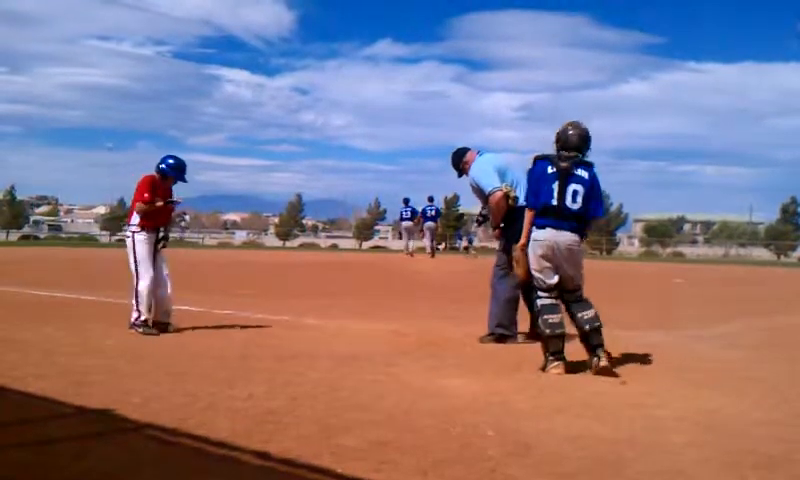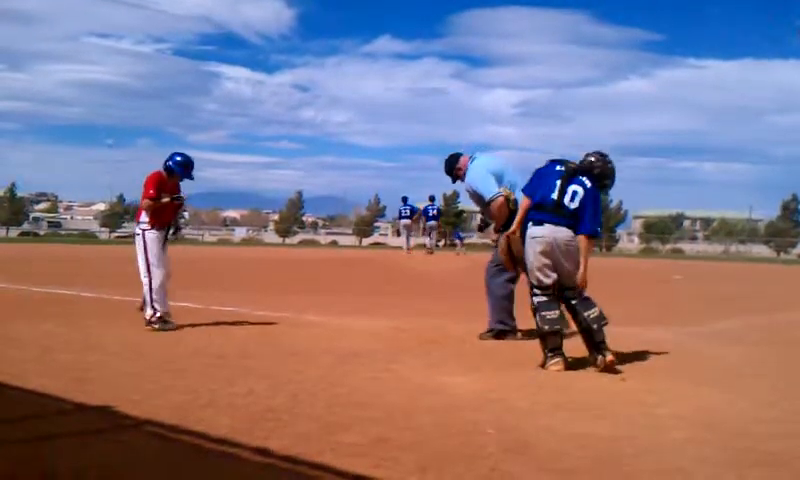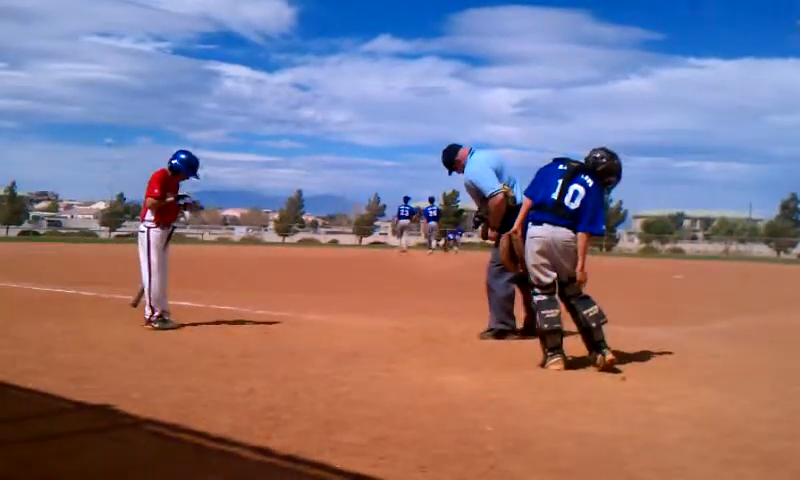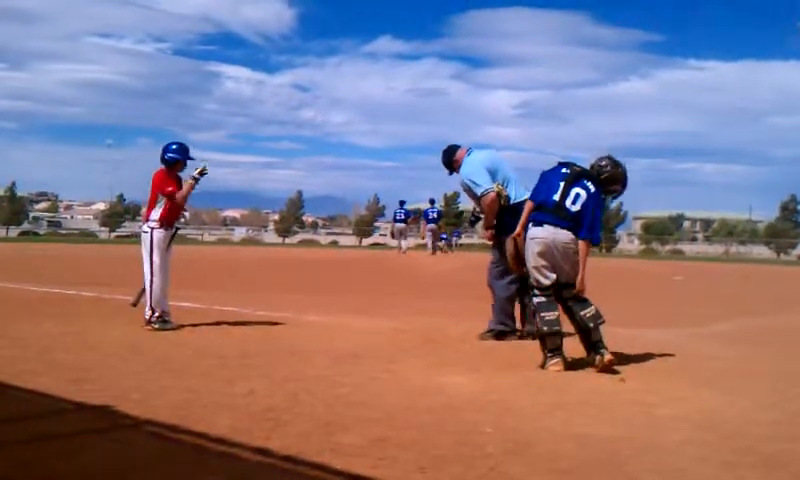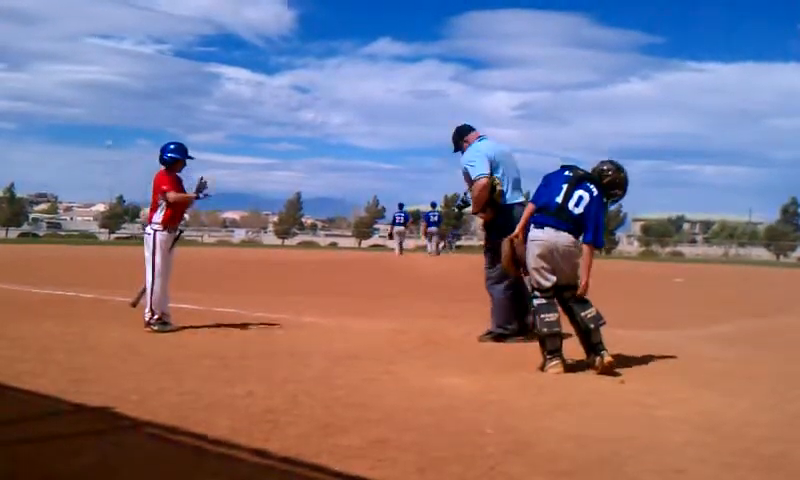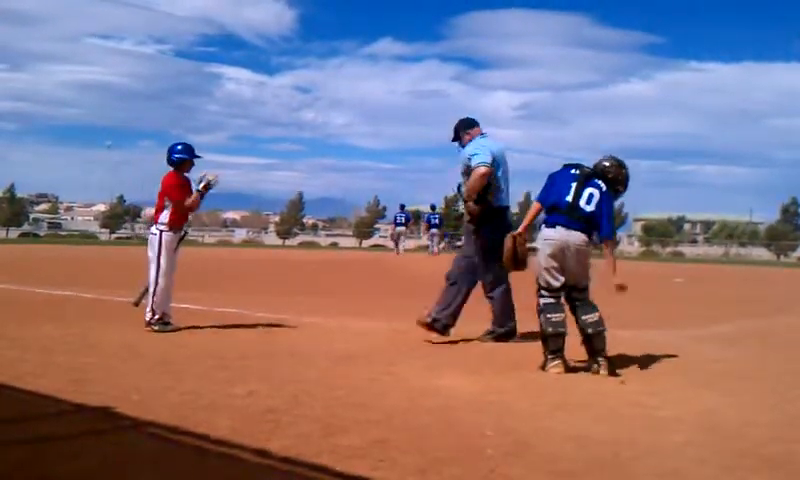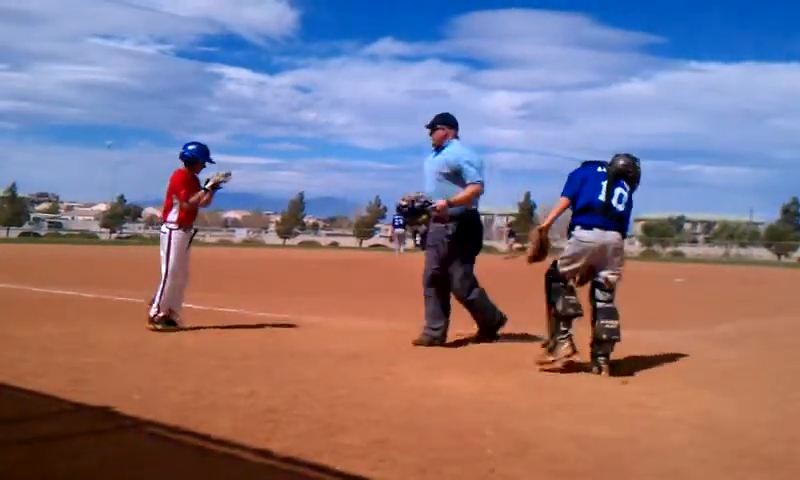
dt=0.4s
person 1, frame 1
left shoulder: (541, 165)
right shoulder: (587, 173)
left elbow: (532, 207)
right elbow: (593, 216)
left wrist: (524, 237)
right wrist: (581, 235)
left hip: (542, 235)
right hip: (571, 238)
left knee: (546, 294)
right knee: (574, 294)
left ankle: (555, 358)
right ankle: (598, 353)
person 1, frame 2
left shoulder: (551, 168)
right shoulder: (591, 190)
left elbow: (528, 196)
right elbow: (585, 233)
left wrist: (516, 225)
right wrist: (583, 268)
left hip: (538, 231)
right hip: (566, 236)
left knee: (543, 292)
right knee: (574, 292)
left ankle: (554, 355)
right ankle: (601, 350)
person 1, frame 3
left shoulder: (555, 166)
right shoulder: (594, 188)
left elbow: (530, 197)
right elbow: (584, 230)
left wrist: (518, 225)
right wrist: (581, 265)
left hip: (538, 231)
right hip: (566, 237)
left knee: (543, 291)
right knee: (573, 292)
left ankle: (554, 354)
right ankle: (601, 350)
person 1, frame 4
left shoulder: (559, 170)
right shoulder: (595, 195)
left elbow: (532, 200)
right elbow: (585, 238)
left wrist: (520, 227)
right wrist: (581, 274)
left hip: (537, 233)
right hip: (566, 239)
left knee: (543, 293)
right knee: (571, 294)
left ankle: (554, 355)
right ankle: (598, 350)
person 1, frame 5
left shoulder: (561, 173)
right shoulder: (597, 199)
left elbow: (534, 202)
right elbow: (589, 242)
left wrist: (519, 229)
right wrist: (585, 277)
left hip: (539, 235)
right hip: (567, 241)
left knee: (543, 295)
right knee: (572, 295)
left ankle: (553, 357)
right ankle: (598, 352)
person 1, frame 6
left shoulder: (565, 172)
right shoulder: (605, 193)
left elbow: (540, 201)
right elbow: (606, 236)
left wrist: (523, 227)
right wrist: (613, 273)
left hip: (551, 234)
right hip: (580, 239)
left knee: (549, 295)
right knee: (580, 296)
left ankle: (554, 358)
right ankle: (598, 359)
person 1, frame 7
left shoulder: (587, 169)
right shoulder: (625, 192)
left elbow: (567, 197)
left wrist: (548, 221)
right wrist: (591, 268)
left hip: (584, 234)
right hip: (614, 240)
left knee: (557, 278)
right knee: (604, 298)
left ankle: (561, 340)
right ankle: (601, 359)
person 2, frame 1
left shoulder: (477, 170)
right shoulder: (491, 158)
left elbow: (498, 197)
left wrist: (495, 226)
right wrist: (499, 223)
left hip: (519, 221)
left knee: (504, 276)
left ankle: (502, 331)
person 2, frame 2
left shoulder: (474, 176)
right shoulder: (485, 160)
left elbow: (499, 202)
left wrist: (497, 230)
right wrist: (499, 226)
left knee: (497, 273)
left ankle: (503, 328)
person 2, frame 3
left shoulder: (473, 170)
right shoulder: (484, 155)
left elbow: (498, 198)
left wrist: (493, 227)
right wrist: (487, 223)
left hip: (513, 222)
left knee: (498, 273)
right knee: (522, 273)
left ankle: (502, 327)
right ankle: (531, 325)
person 2, frame 4
left shoulder: (468, 170)
right shoulder: (487, 153)
left elbow: (490, 197)
left wrist: (487, 226)
right wrist: (481, 213)
left hip: (512, 217)
left knee: (501, 274)
right knee: (522, 273)
left ankle: (502, 328)
right ankle: (533, 323)
person 2, frame 5
left shoulder: (473, 153)
right shoulder: (501, 148)
left elbow: (482, 183)
left wrist: (477, 208)
left hip: (501, 216)
right hip: (517, 211)
left knee: (497, 275)
right knee: (509, 272)
left ankle: (502, 330)
right ankle: (523, 325)
person 2, frame 6
left shoulder: (477, 147)
right shoulder: (494, 147)
left elbow: (482, 172)
left wrist: (468, 197)
right wrist: (471, 197)
left hip: (488, 219)
right hip: (487, 218)
left knee: (493, 276)
right knee: (462, 271)
left ankle: (504, 329)
right ankle: (440, 320)
person 2, frame 7
left shoulder: (461, 154)
right shoulder: (433, 156)
left elbow: (476, 188)
left wrist: (449, 203)
left hip: (460, 226)
right hip: (436, 225)
left knee: (462, 281)
right knee: (432, 279)
left ankle: (491, 322)
right ankle: (435, 331)
person 3, frame 1
left shoulder: (167, 188)
right shoulder: (148, 181)
left elbow: (167, 213)
right elbow: (140, 208)
left wrist: (165, 234)
right wrist: (162, 204)
left hip: (154, 235)
right hip: (139, 234)
left knee: (163, 278)
right knee: (145, 277)
left ankle: (160, 320)
right ankle: (138, 320)
person 3, frame 2
left shoulder: (174, 184)
right shoulder: (155, 178)
left elbow: (174, 208)
right elbow: (146, 205)
left wrist: (175, 224)
right wrist: (168, 200)
left hip: (161, 232)
right hip: (148, 232)
left knee: (162, 274)
right knee: (154, 274)
left ankle: (161, 315)
right ankle: (153, 316)
person 3, frame 3
left shoulder: (173, 182)
right shoulder: (159, 177)
right elbow: (150, 203)
left wrist: (184, 205)
right wrist: (173, 199)
left hip: (163, 230)
right hip: (152, 230)
left knee: (161, 274)
right knee: (153, 273)
left ankle: (161, 314)
right ankle: (152, 315)
person 3, frame 4
left shoulder: (175, 178)
right shoulder: (162, 175)
left elbow: (180, 204)
right elbow: (180, 198)
left wrist: (193, 181)
right wrist: (194, 178)
left hip: (166, 230)
right hip: (155, 230)
left knee: (162, 274)
right knee: (155, 273)
left ankle: (161, 314)
right ankle: (152, 316)
person 3, frame 5
left shoulder: (176, 179)
right shoulder: (163, 177)
left elbow: (182, 205)
right elbow: (172, 198)
left wrist: (196, 192)
right wrist: (195, 195)
left hip: (169, 232)
right hip: (158, 232)
left knee: (163, 276)
right knee: (156, 275)
left ankle: (161, 316)
right ankle: (152, 318)
person 3, frame 6
left shoulder: (184, 181)
right shoulder: (171, 179)
left elbow: (193, 207)
right elbow: (186, 207)
left wrist: (203, 190)
right wrist: (201, 189)
left hip: (175, 233)
right hip: (163, 233)
left knee: (167, 277)
right knee: (159, 276)
left ankle: (162, 317)
right ankle: (153, 318)
person 3, frame 7
left shoulder: (193, 179)
right shoulder: (180, 177)
left elbow: (204, 203)
right elbow: (188, 206)
left wrist: (213, 188)
right wrist: (207, 188)
left hip: (185, 232)
right hip: (174, 231)
left knee: (182, 276)
right knee: (170, 275)
left ankle: (170, 316)
right ankle: (156, 316)
